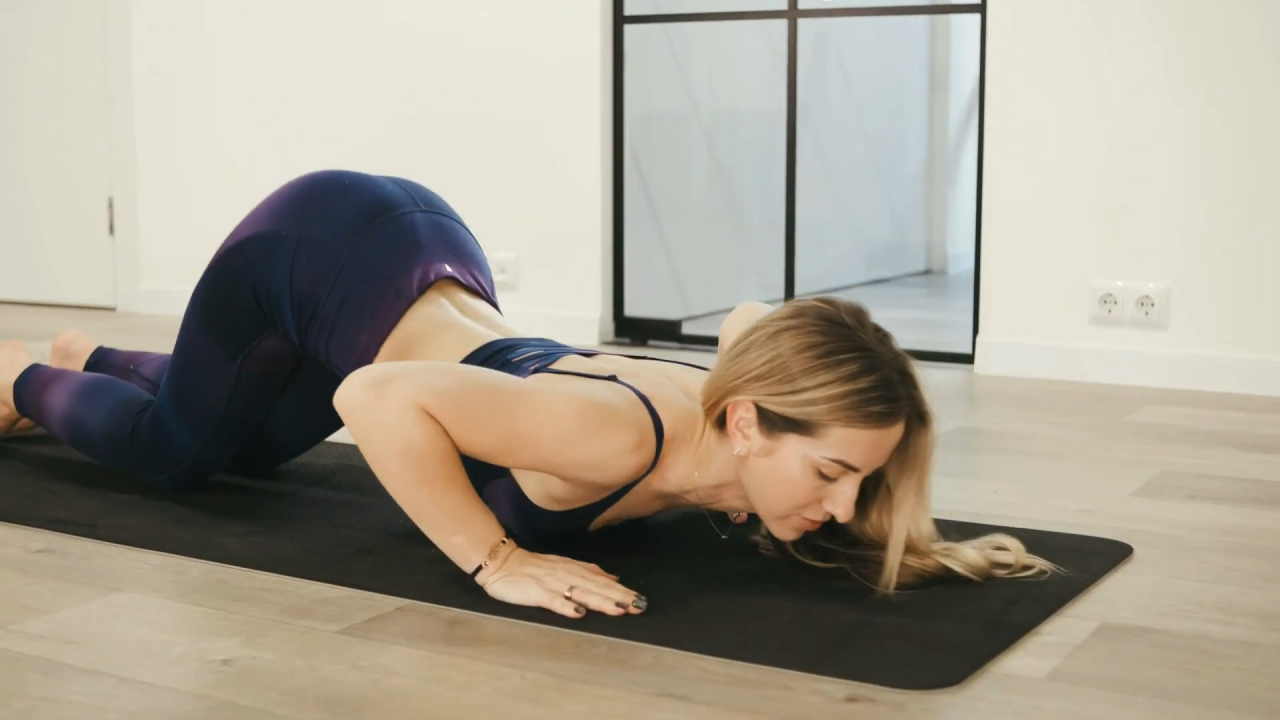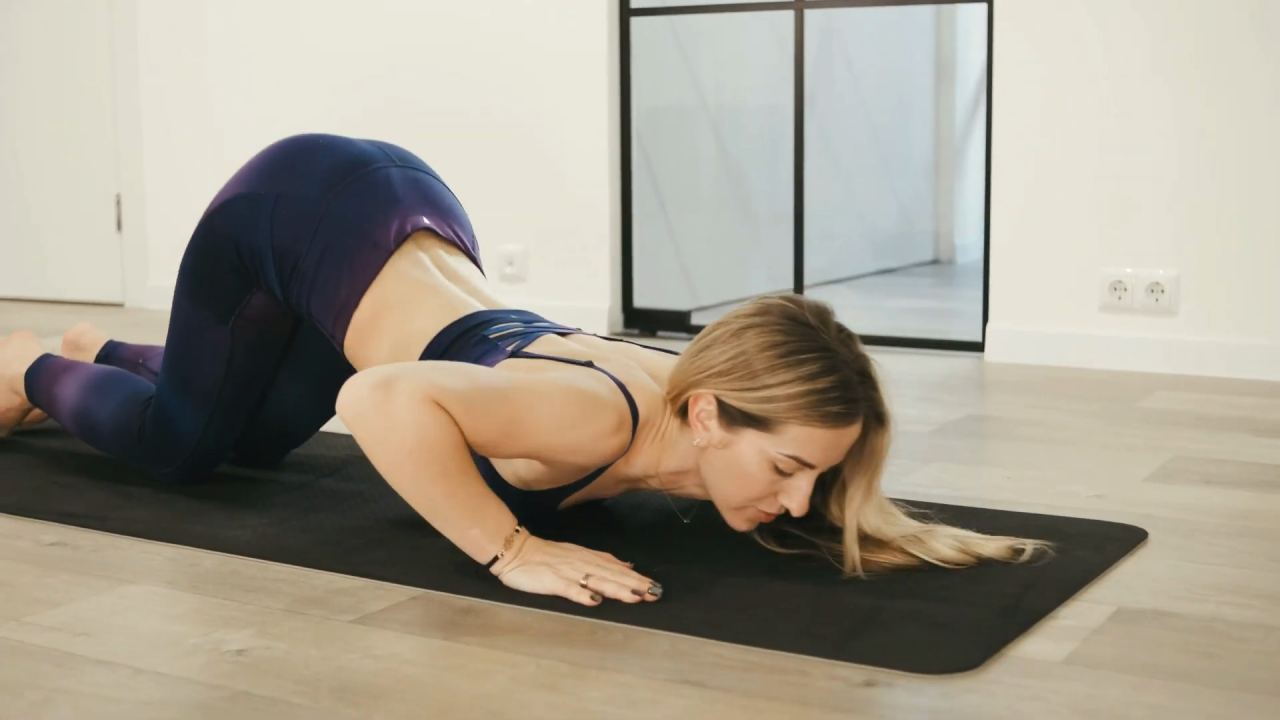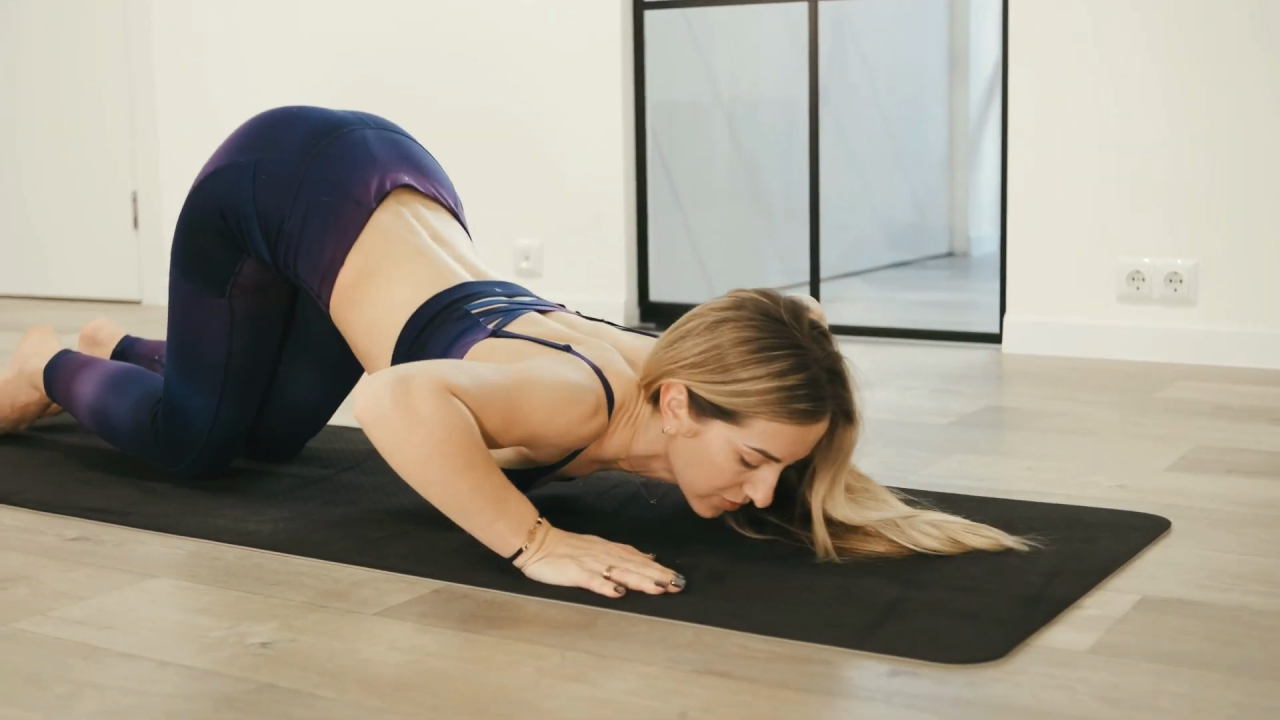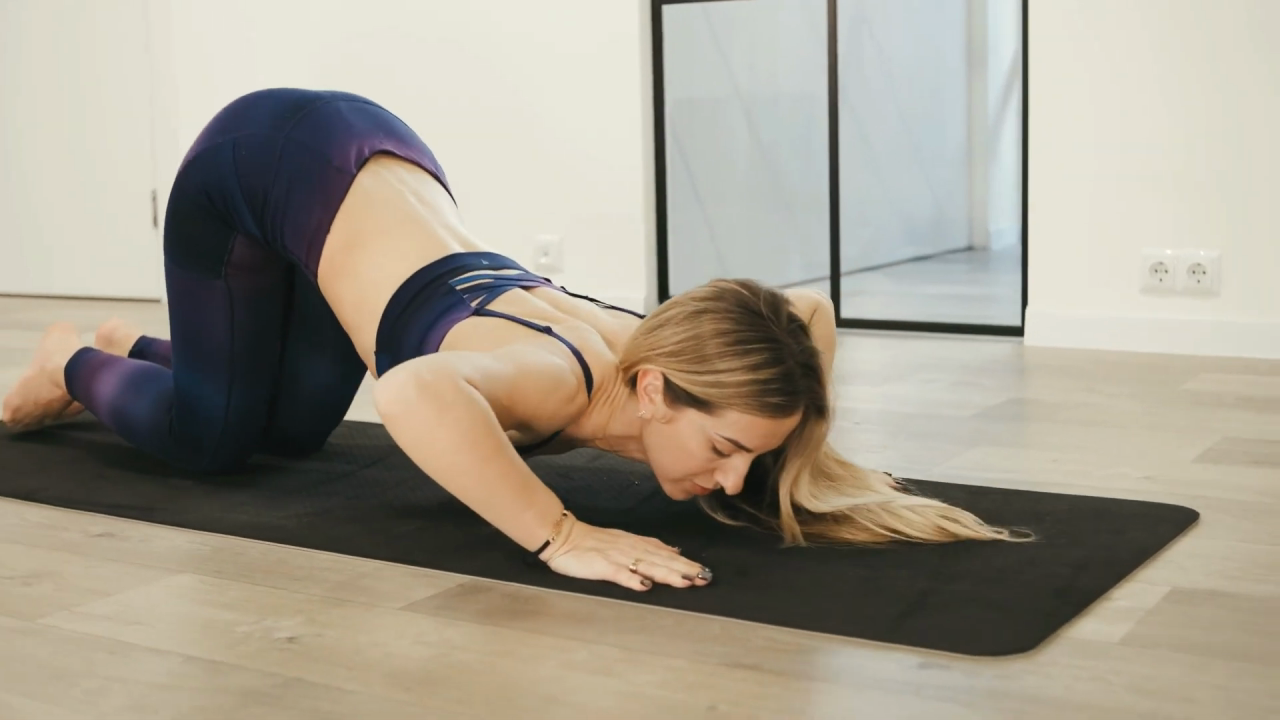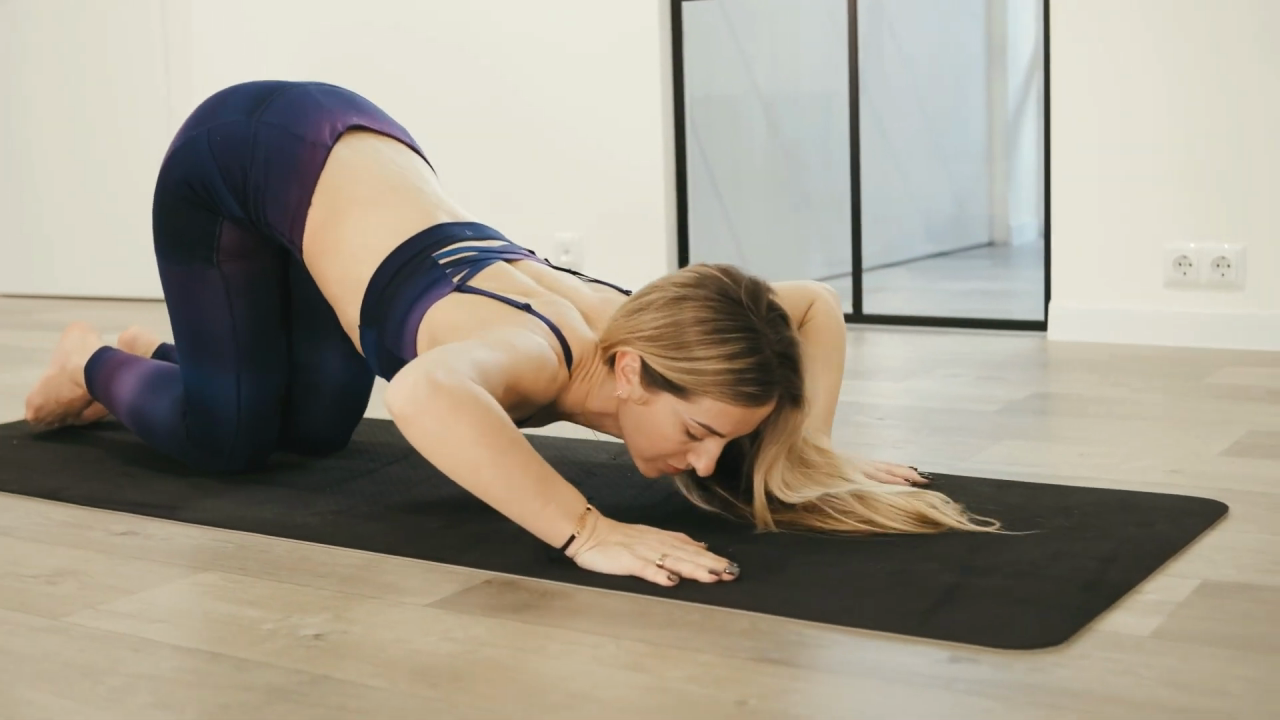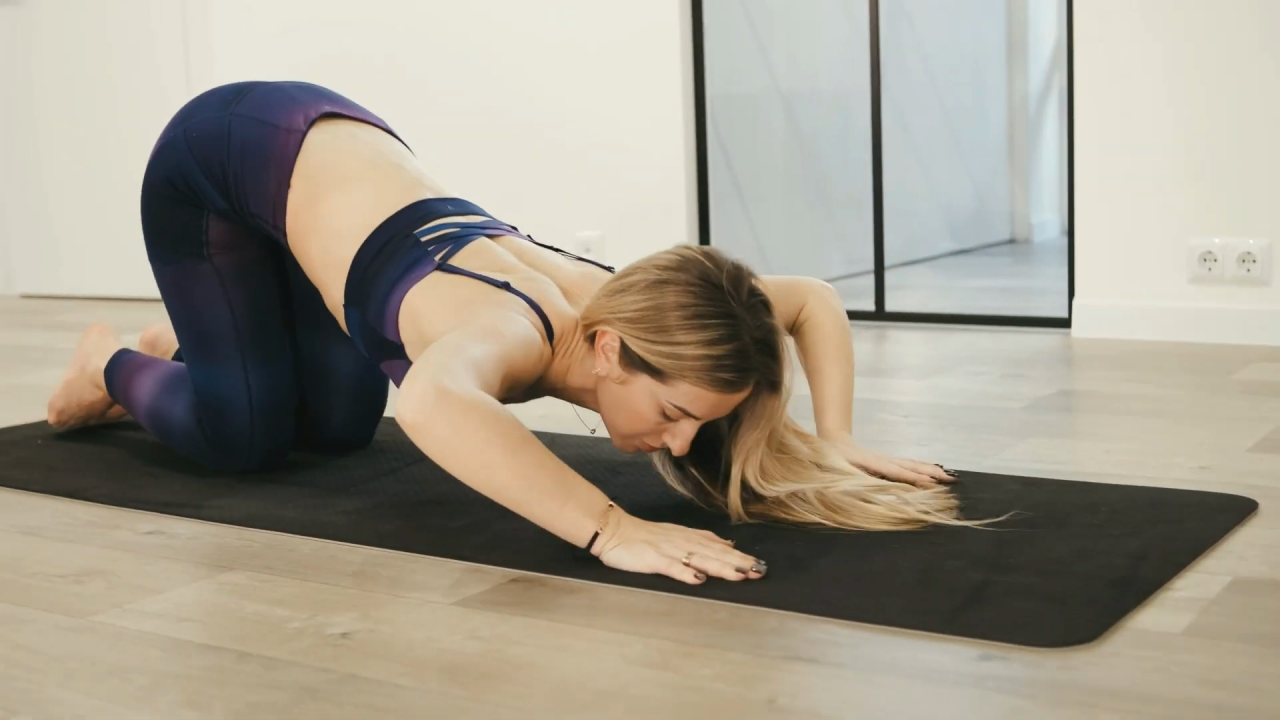
dt=0.2s
person 1, frame 1
left shoulder: (735, 402)
right shoulder: (622, 441)
left elbow: (749, 316)
right elbow: (376, 399)
left wrist: (785, 490)
right wrist: (498, 563)
left hip: (408, 248)
right hip: (309, 250)
left knee: (253, 447)
right knee: (171, 453)
left ankle: (96, 360)
person 1, frame 2
left shoulder: (697, 399)
right shoulder: (600, 423)
left elbow: (761, 316)
right elbow: (379, 399)
left wrist: (792, 473)
right wrist: (511, 552)
left hip: (391, 211)
right hip: (289, 211)
left knee: (259, 440)
right knee: (180, 444)
left ankle: (103, 351)
person 1, frame 3
left shoulder: (680, 382)
right shoulder: (574, 402)
left elbow: (796, 312)
right elbow: (397, 401)
left wrist: (819, 479)
right wrist: (535, 544)
left hip: (379, 178)
right hip: (274, 183)
left knee: (273, 432)
right knee: (193, 440)
left ankle: (117, 348)
person 1, frame 4
left shoulder: (661, 355)
right shoulder: (550, 382)
left elbow: (808, 307)
right elbow: (413, 393)
left wrist: (804, 468)
right wrist: (559, 538)
left hip: (358, 155)
right hip: (256, 164)
left knee: (292, 428)
right knee: (210, 436)
left ankle: (137, 348)
person 1, frame 5
left shoulder: (644, 334)
right shoulder: (527, 355)
left elbow: (814, 302)
right elbow: (428, 394)
left wrist: (815, 450)
right wrist: (585, 532)
left hip: (343, 145)
right hip: (236, 158)
left knee: (317, 429)
right knee: (228, 434)
left ankle: (155, 351)
right ankle: (95, 366)
person 1, frame 6
left shoulder: (627, 312)
right shoulder: (509, 334)
left elbow: (814, 300)
right elbow: (433, 403)
left wrist: (834, 445)
right wrist: (607, 530)
left hip: (330, 144)
right hip: (219, 159)
left knee: (338, 426)
right knee: (245, 435)
left ankle: (179, 352)
right ankle: (114, 367)
